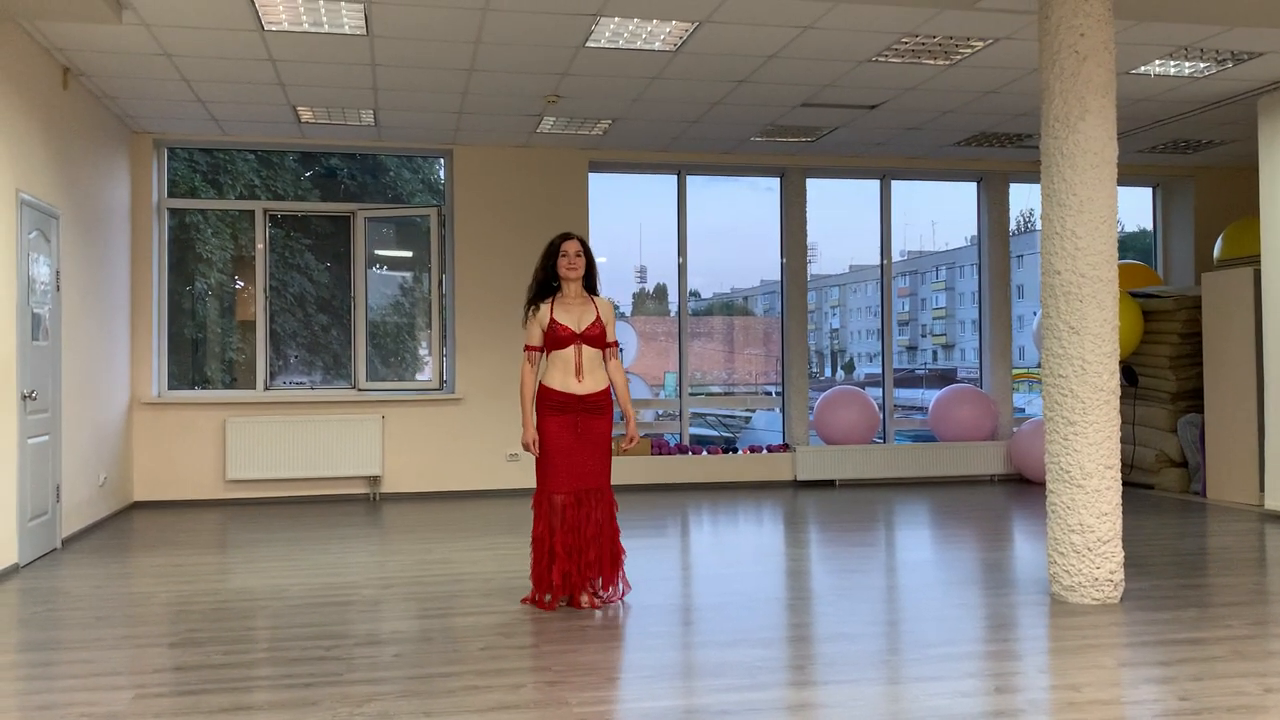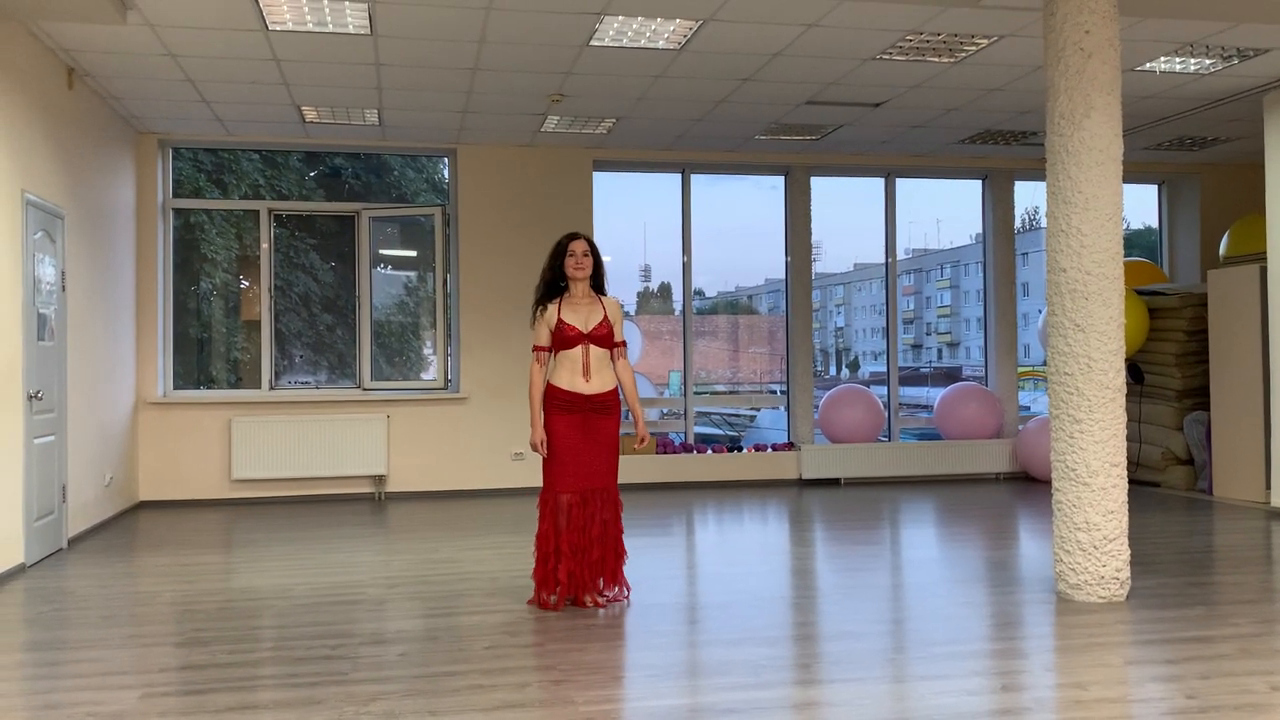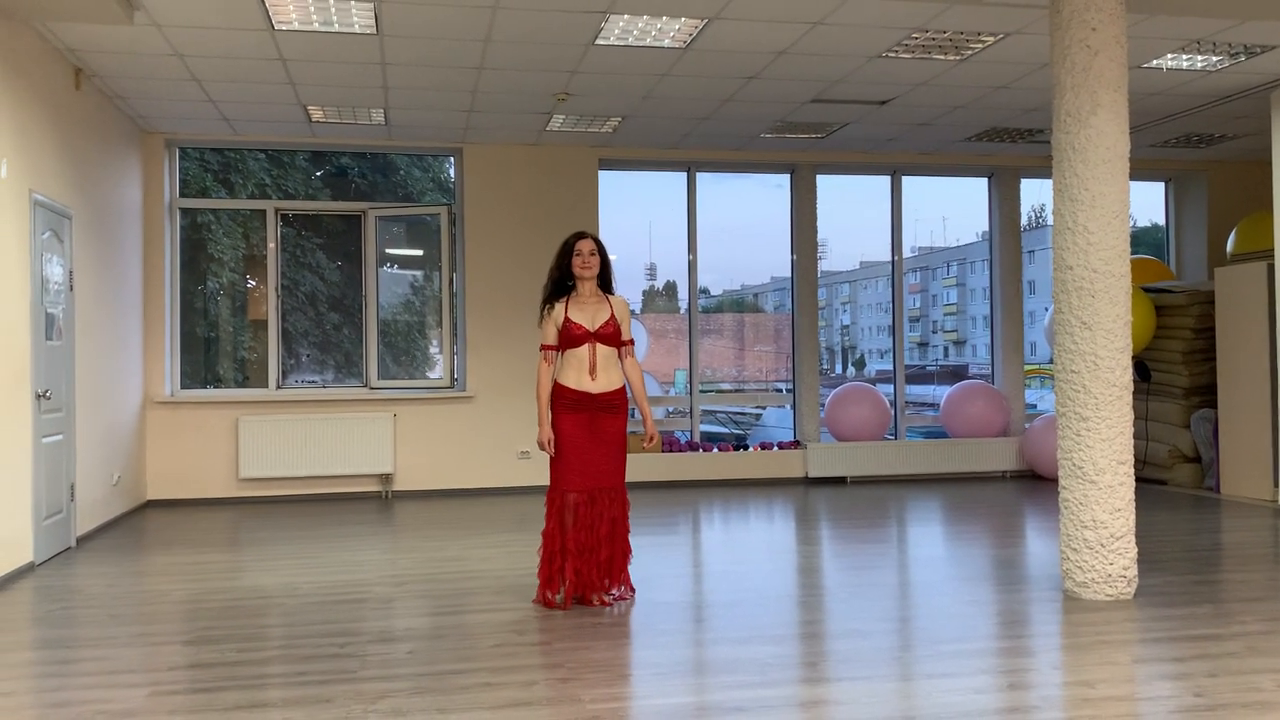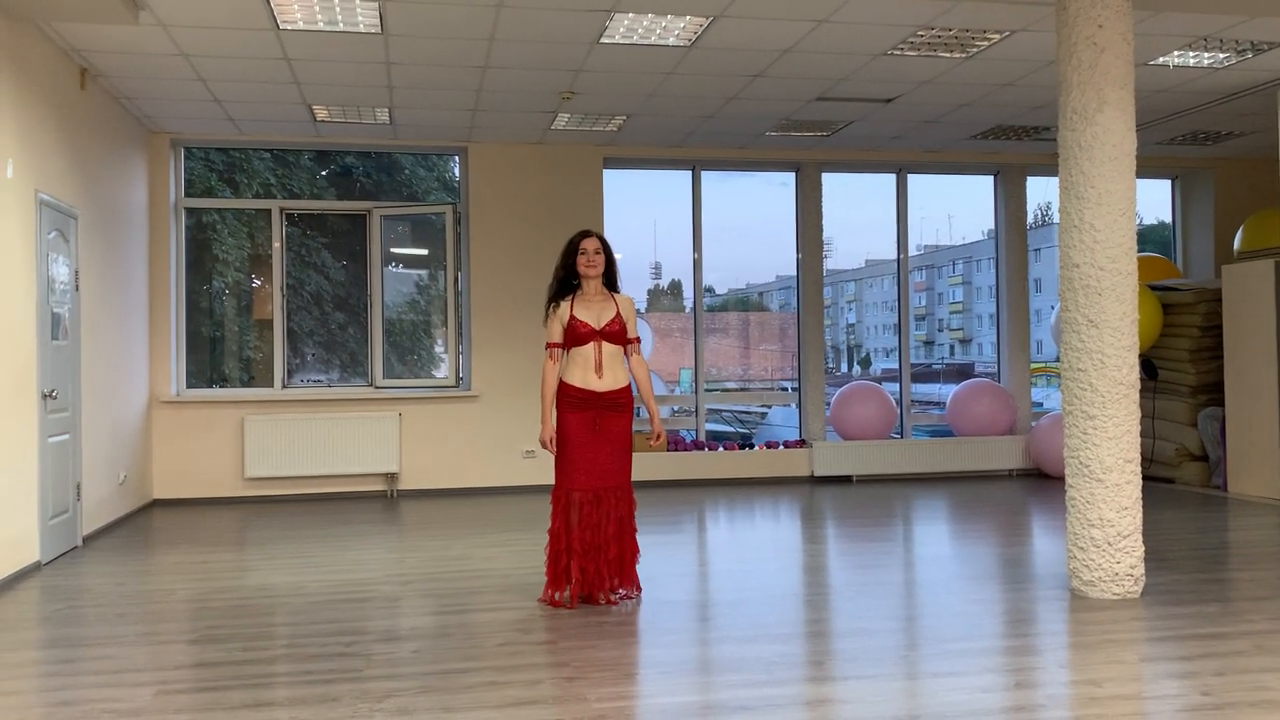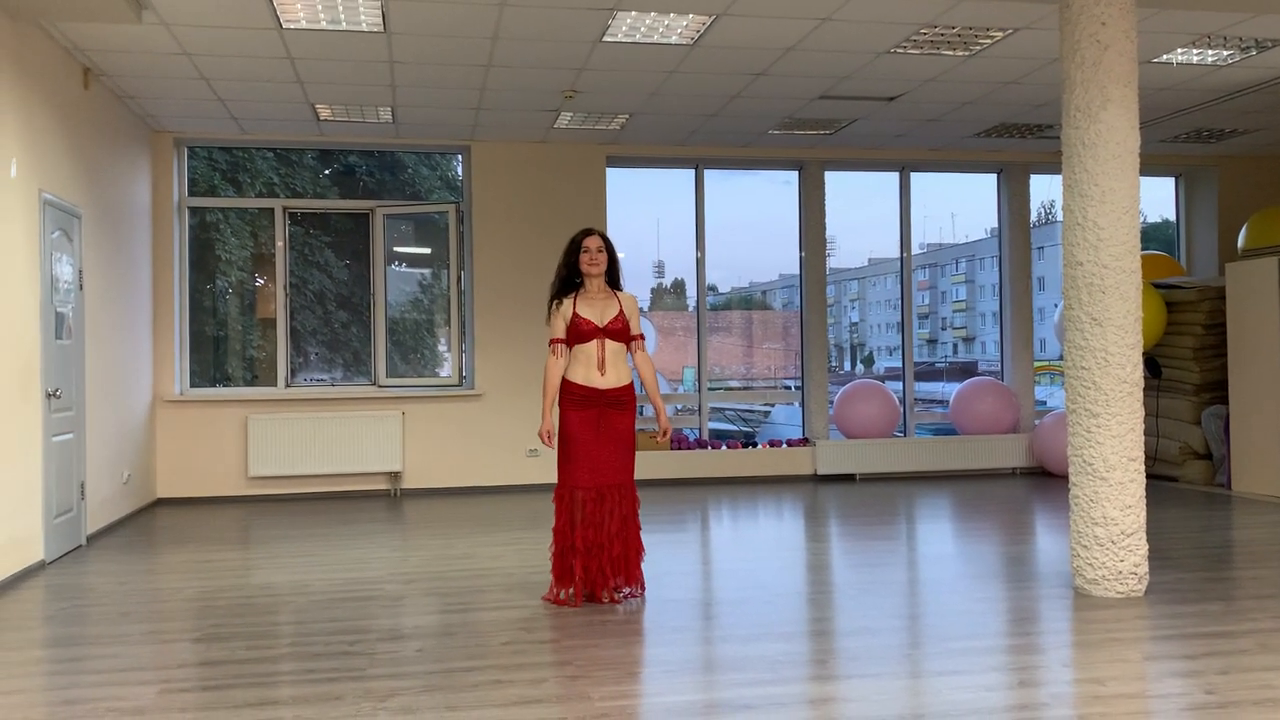
dt=0.2s
person 1, frame 1
left shoulder: (604, 308)
right shoulder: (541, 311)
left elbow: (614, 363)
right elbow: (529, 367)
left wrist: (630, 417)
right wrist: (527, 422)
left hip: (597, 410)
right hip: (555, 409)
left knee: (594, 493)
right knee: (557, 493)
left ankle: (589, 583)
right ankle: (555, 584)
person 1, frame 2
left shoulder: (611, 308)
right shoulder: (549, 311)
left elbow: (622, 363)
right elbow: (538, 368)
left wrist: (639, 417)
right wrist: (536, 424)
left hip: (604, 409)
right hip: (562, 409)
left knee: (600, 493)
right knee: (563, 493)
left ankle: (596, 582)
right ankle: (561, 583)
person 1, frame 3
left shoulder: (618, 307)
right shoulder: (555, 310)
left elbow: (629, 362)
right elbow: (546, 366)
left wrist: (647, 416)
right wrist: (543, 422)
left hip: (611, 408)
right hip: (569, 408)
left knee: (607, 491)
right knee: (570, 491)
left ankle: (603, 581)
right ankle: (568, 582)
person 1, frame 4
left shoulder: (624, 305)
right shoulder: (561, 308)
left elbow: (636, 359)
right elbow: (552, 363)
left wrist: (654, 413)
right wrist: (546, 420)
left hip: (617, 406)
right hip: (574, 406)
left knee: (614, 490)
right knee: (576, 489)
left ankle: (610, 580)
right ankle: (574, 581)
person 1, frame 5
left shoulder: (627, 303)
right shoulder: (564, 305)
left elbow: (641, 357)
right elbow: (556, 359)
left wrist: (660, 409)
right wrist: (546, 413)
left hip: (620, 403)
right hip: (577, 403)
left knee: (617, 487)
right knee: (579, 487)
left ankle: (613, 579)
right ankle: (578, 580)
